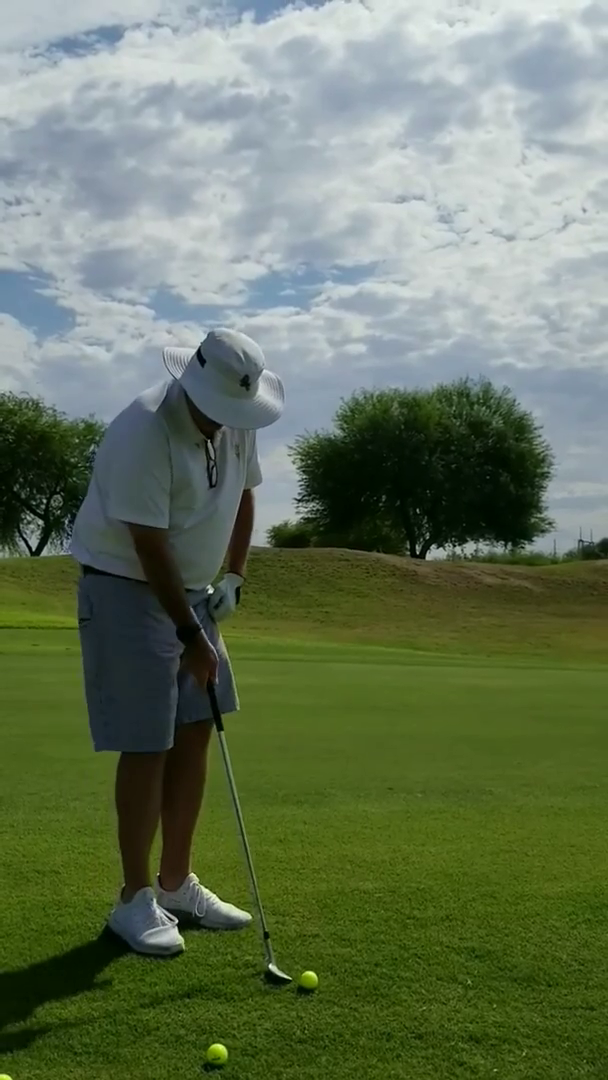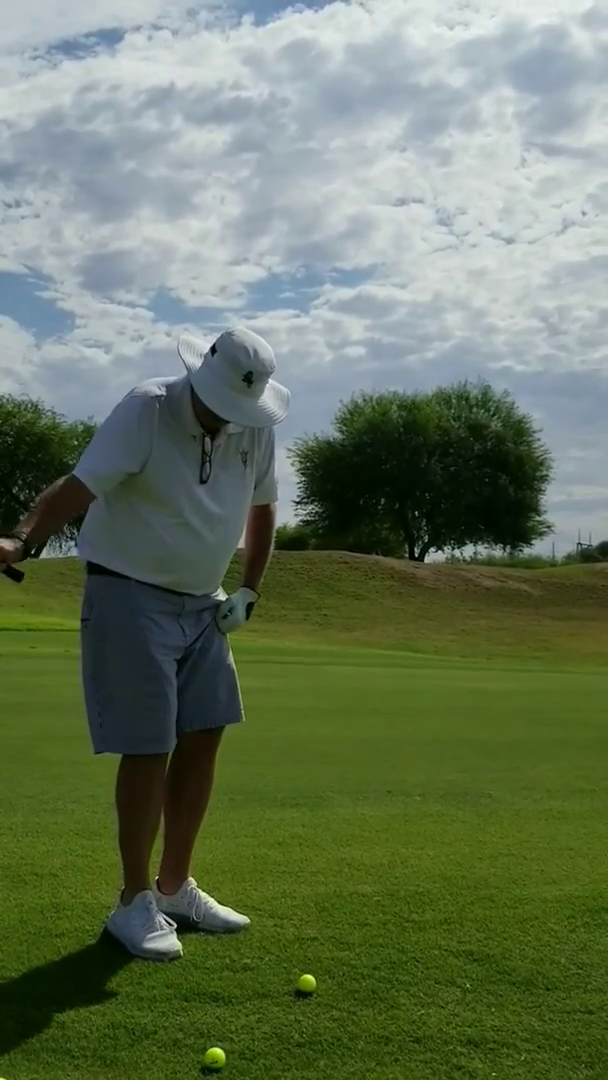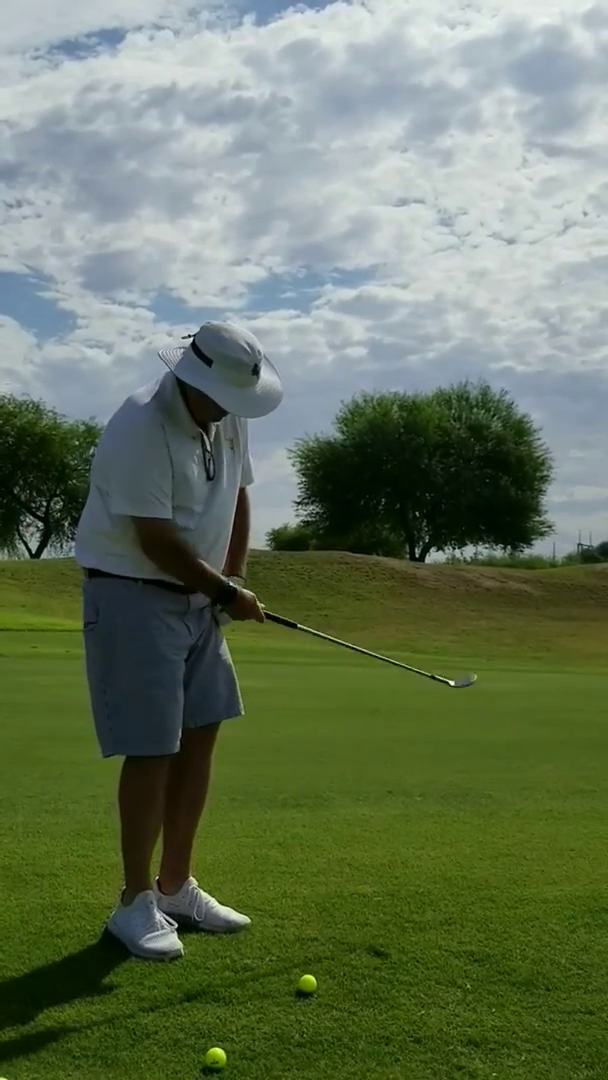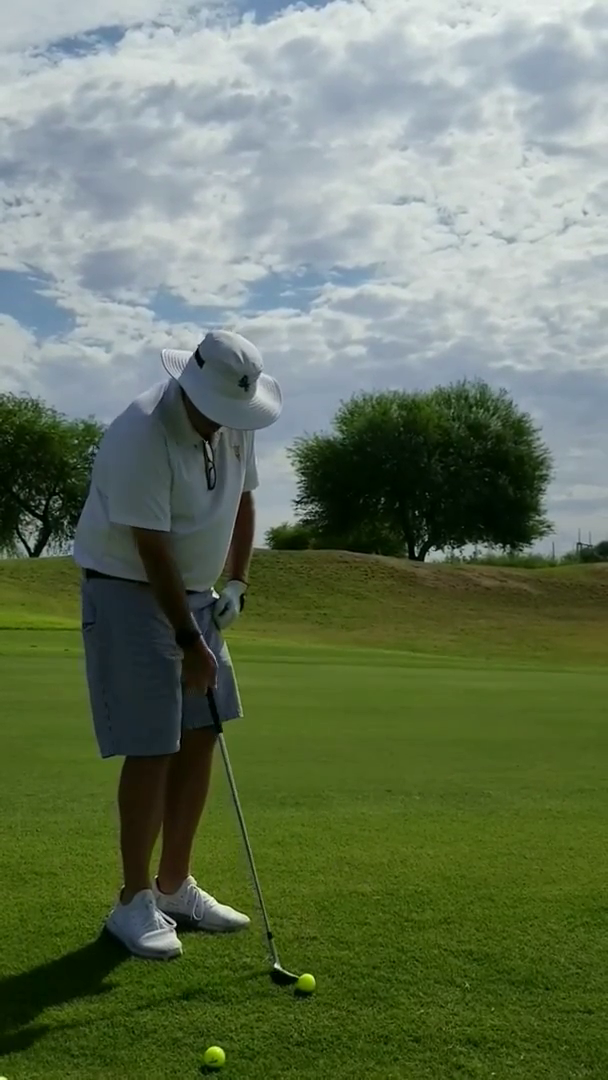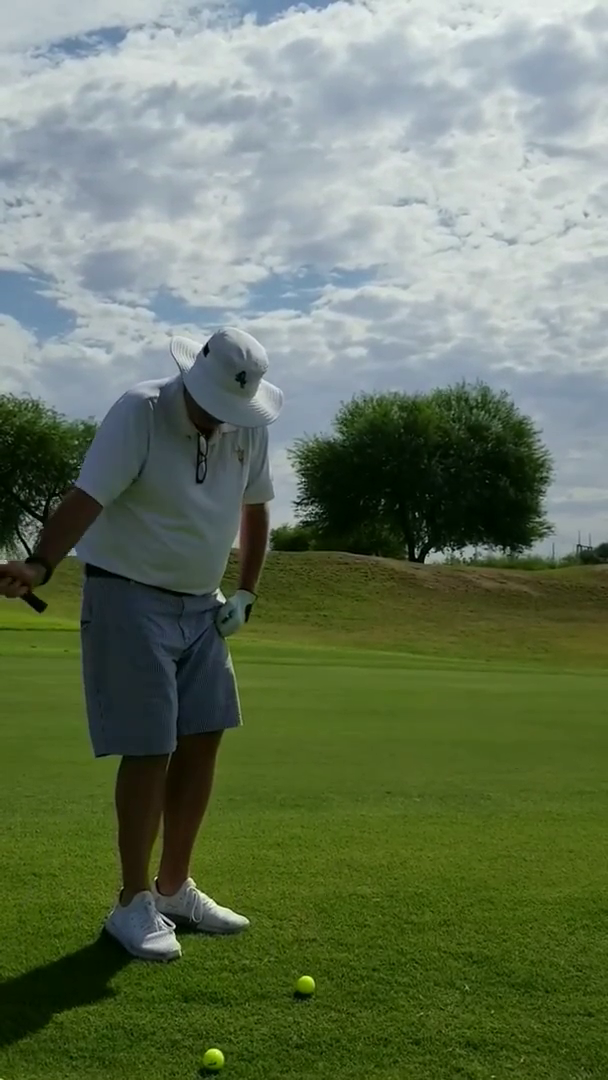
dt=1s
person 1, frame 1
left shoulder: (238, 420)
right shoulder: (143, 429)
left elbow: (242, 495)
right elbow: (149, 545)
left wrist: (232, 579)
right wrist: (191, 636)
left hip: (190, 592)
right hip: (127, 589)
left knee: (193, 735)
right knee: (147, 746)
left ankle: (176, 884)
right ankle: (135, 897)
person 1, frame 2
left shoulder: (256, 428)
right shoulder: (143, 411)
left elbow: (262, 509)
right elbow: (79, 487)
left wrist: (249, 592)
left hip: (202, 603)
right hip: (130, 596)
left knee: (202, 740)
right knee: (147, 749)
left ankle: (175, 886)
right ankle: (134, 900)
person 1, frame 3
left shoulder: (228, 418)
right shoulder: (140, 426)
left elbow: (236, 497)
right elbow: (155, 540)
left wrist: (233, 581)
right wrist: (224, 593)
left hip: (195, 599)
right hip: (133, 597)
left knee: (199, 739)
right knee: (152, 750)
left ankle: (176, 887)
right ankle: (136, 902)
person 1, frame 4
left shoulder: (236, 422)
right shoulder: (140, 433)
left elbow: (242, 500)
right elbow: (153, 550)
left wrist: (236, 585)
right wrist: (189, 642)
left hip: (194, 596)
right hip: (129, 595)
left knee: (199, 740)
right knee: (151, 750)
left ankle: (174, 886)
right ankle: (134, 900)
person 1, frame 5
left shoulder: (247, 428)
right shoulder: (136, 413)
left elbow: (255, 510)
right elbow: (86, 500)
left wrist: (245, 593)
left hip: (199, 603)
right hip: (129, 597)
left knee: (201, 743)
right knee: (148, 751)
left ankle: (173, 888)
right ankle: (133, 902)
